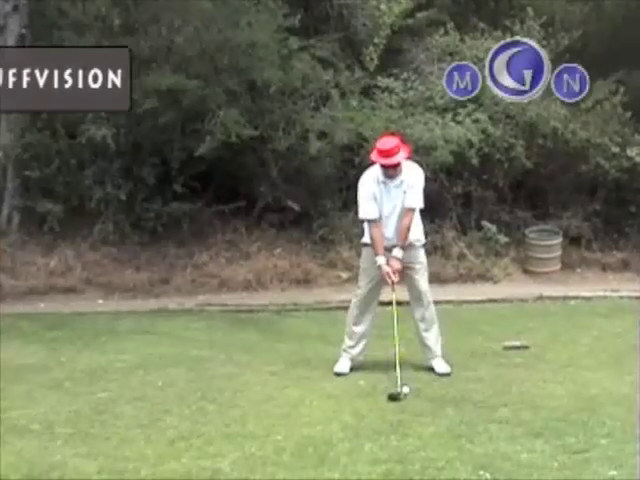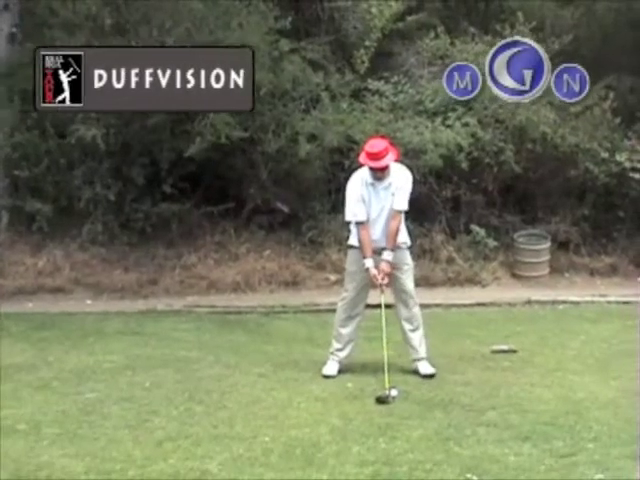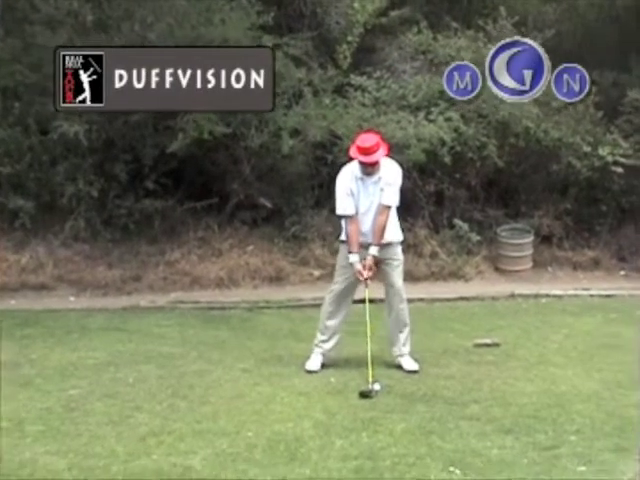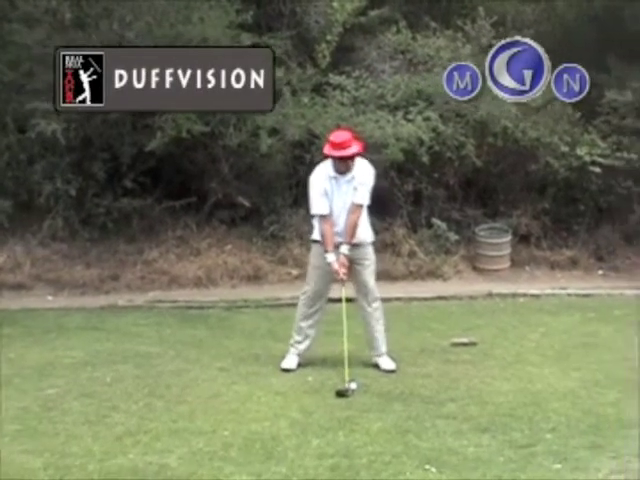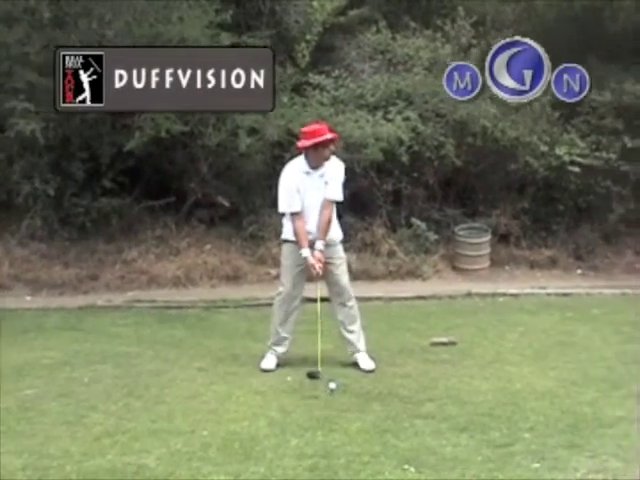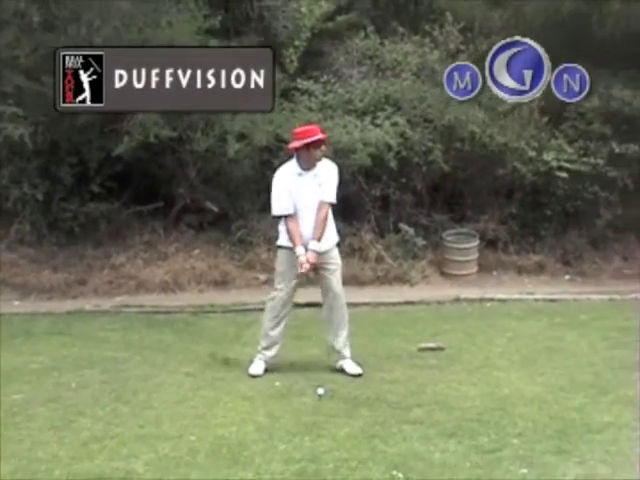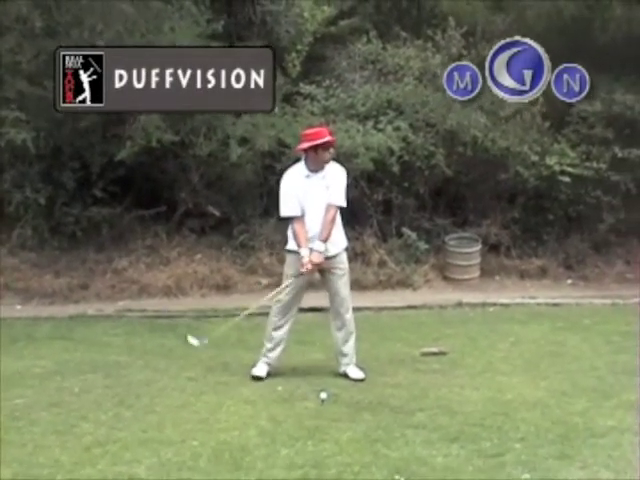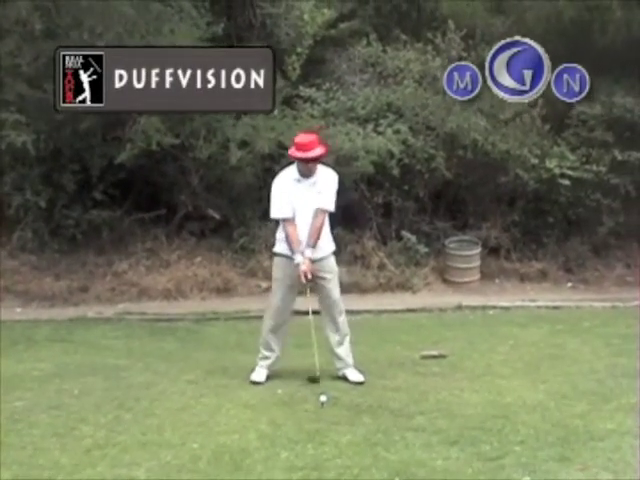
dt=0.5s
person 1, frame 1
left shoulder: (415, 173)
right shoulder: (367, 180)
left elbow: (407, 216)
right elbow: (373, 224)
left wrist: (397, 255)
right wrist: (381, 261)
left hip: (410, 245)
right hip: (376, 246)
left knee: (422, 298)
right knee: (363, 299)
left ankle: (435, 356)
right ankle: (348, 354)
person 1, frame 2
left shoulder: (402, 175)
right shoulder: (356, 182)
left elbow: (396, 218)
right elbow: (361, 226)
left wrist: (387, 257)
right wrist: (369, 264)
left hip: (396, 247)
right hip: (362, 248)
left knee: (408, 299)
right knee: (349, 301)
left ankle: (420, 357)
right ankle: (336, 357)
person 1, frame 3
left shoulder: (393, 170)
right shoulder: (346, 176)
left elbow: (383, 213)
right elbow: (350, 220)
left wrist: (374, 252)
right wrist: (355, 257)
left hip: (388, 243)
right hip: (354, 242)
left knee: (397, 296)
right knee: (338, 295)
left ankle: (402, 352)
right ankle: (320, 350)
person 1, frame 4
left shoulder: (365, 170)
right shoulder: (319, 176)
left elbow: (355, 212)
right elbow: (324, 220)
left wrist: (345, 251)
right wrist: (331, 257)
left hip: (359, 242)
right hip: (325, 241)
left knee: (370, 295)
right knee: (312, 294)
left ankle: (380, 352)
right ankle: (295, 350)
person 1, frame 5
left shoulder: (336, 167)
right shoulder: (291, 173)
left elbow: (327, 208)
right elbow: (296, 217)
left wrist: (319, 247)
right wrist: (306, 253)
left hip: (329, 241)
right hip: (296, 242)
left knee: (344, 293)
right knee: (287, 295)
left ankle: (359, 350)
right ankle: (274, 351)
person 1, frame 6
left shoulder: (329, 169)
right shoulder: (283, 176)
left elbow: (323, 210)
right elbow: (289, 219)
left wrist: (313, 248)
right wrist: (300, 252)
left hip: (325, 246)
right hip: (291, 246)
left knee: (336, 298)
right knee: (279, 300)
left ankle: (343, 356)
right ankle: (264, 356)
person 1, frame 7
left shoulder: (337, 172)
right shoulder: (291, 178)
left elbow: (331, 212)
right elbow: (296, 220)
left wrist: (319, 249)
right wrist: (305, 252)
left hip: (333, 250)
right hip: (300, 250)
left knee: (342, 305)
right knee: (285, 303)
left ankle: (347, 362)
right ankle: (266, 359)
person 1, frame 8
left shoulder: (329, 176)
right shoulder: (283, 181)
left elbow: (320, 217)
right elbow: (288, 223)
left wrist: (309, 254)
right wrist: (298, 258)
left hip: (321, 254)
right hip: (288, 254)
left knee: (334, 307)
right knee: (277, 309)
left ankle: (345, 364)
right ankle: (264, 363)
